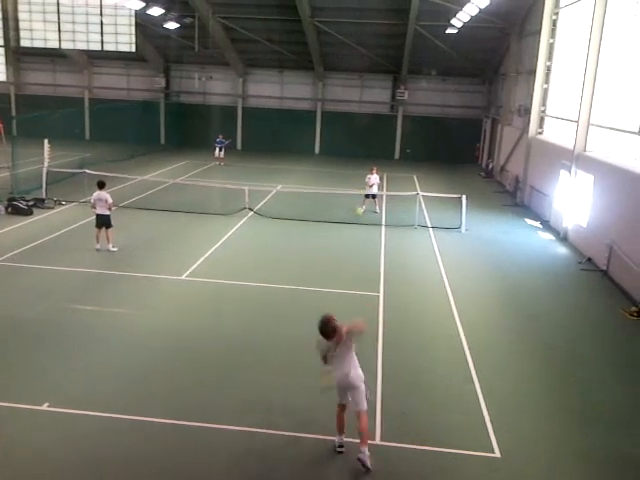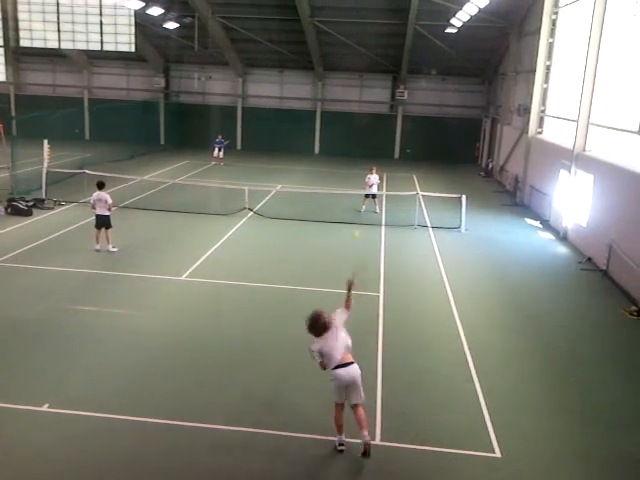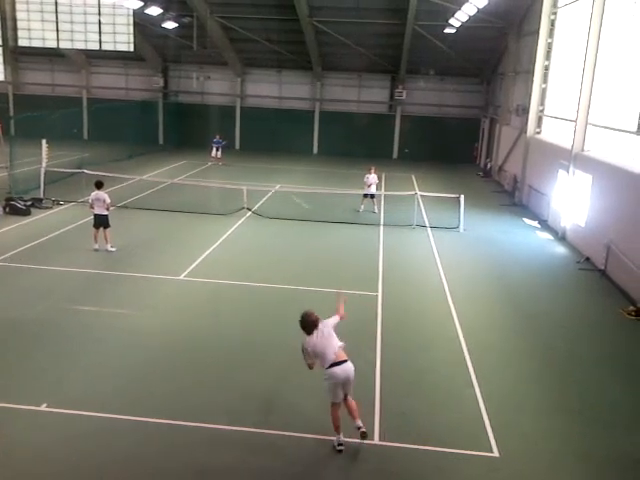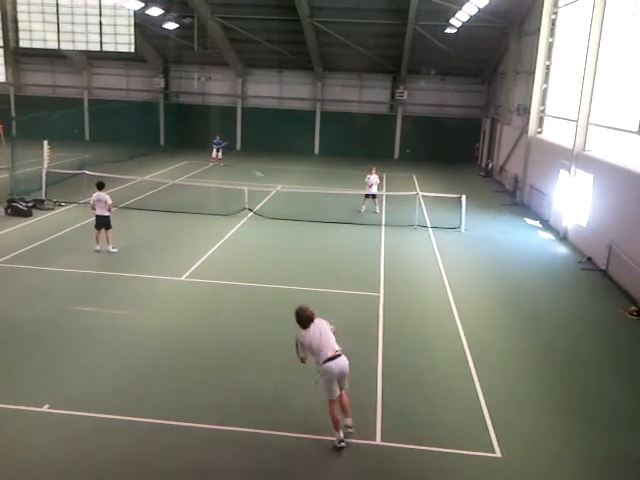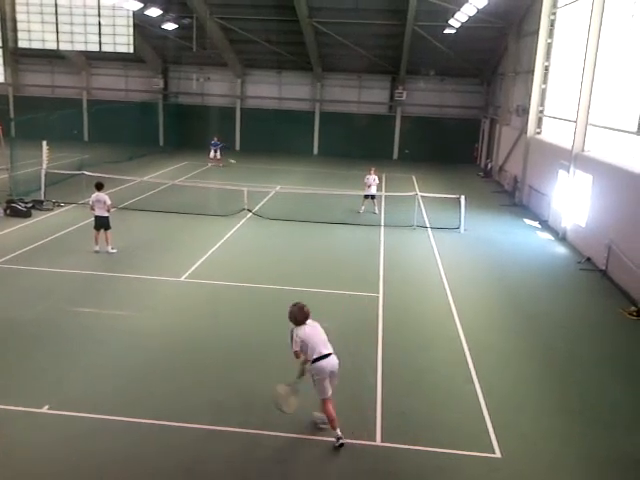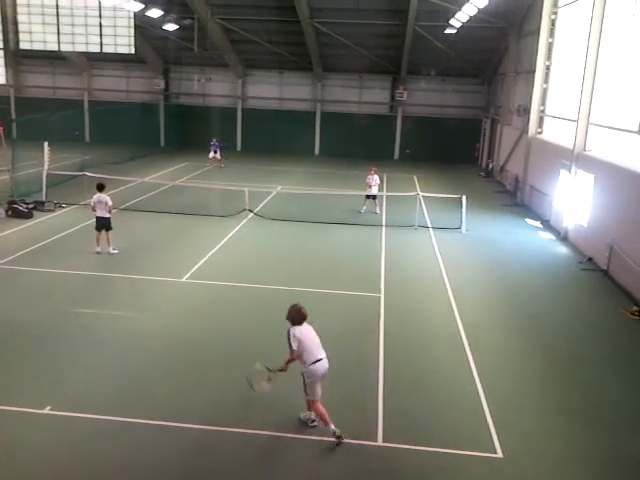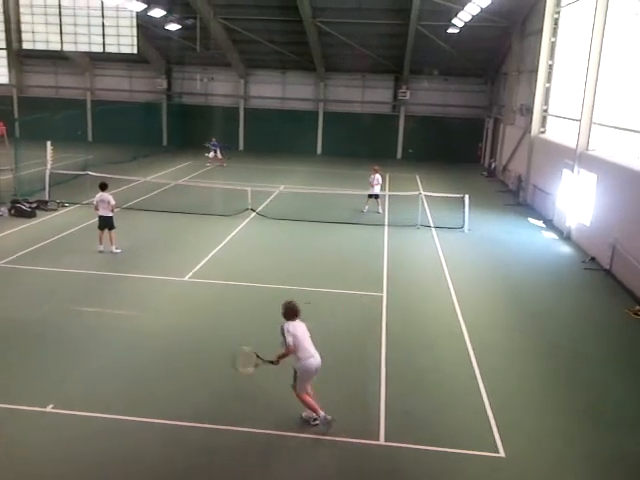
dt=0.1s
person 1, frame 1
left shoulder: (326, 344)
right shoulder: (344, 337)
right elbow: (357, 329)
left hip: (340, 377)
right hip: (354, 378)
left knee: (342, 406)
right knee: (362, 413)
left ankle: (340, 441)
right ankle: (364, 452)
person 1, frame 2
left shoulder: (315, 346)
right shoulder: (335, 325)
left elbow: (323, 367)
right elbow: (347, 307)
right wrist: (349, 290)
left hip: (337, 374)
right hip: (352, 370)
left knee: (339, 406)
right knee: (357, 406)
left ankle: (340, 440)
right ankle: (365, 436)
person 1, frame 3
left shoulder: (307, 344)
right shoulder: (326, 325)
left elbow: (310, 366)
right elbow: (341, 314)
right wrist: (341, 301)
left hip: (333, 373)
right hip: (347, 367)
left knee: (335, 405)
right knee: (348, 399)
left ankle: (339, 440)
right ankle: (359, 425)
person 1, frame 4
left shoulder: (301, 336)
right shoulder: (320, 323)
left elbow: (302, 359)
left hip: (327, 367)
right hip: (341, 361)
left knee: (333, 402)
right knee: (341, 391)
left ankle: (339, 437)
right ankle: (347, 422)
person 1, frame 5
left shoulder: (296, 332)
right shoulder: (313, 323)
left elbow: (297, 355)
left wrist: (302, 366)
left hip: (320, 366)
right hip: (332, 360)
left knee: (326, 401)
right knee: (326, 394)
left ankle: (338, 435)
right ankle: (323, 417)
person 1, frame 6
left shoulder: (292, 331)
right shoulder: (308, 327)
left elbow: (294, 356)
left wrist: (286, 364)
left hip: (312, 369)
right hip: (323, 363)
left knee: (314, 402)
right knee: (312, 394)
left ankle: (334, 430)
right ankle: (310, 416)
person 1, frame 7
left shoulder: (286, 326)
right shoulder: (300, 323)
left elbow: (290, 350)
left wrist: (280, 356)
right wrist: (285, 352)
left hip: (305, 363)
right hip: (316, 359)
left knee: (299, 393)
right knee: (305, 387)
left ankle: (322, 415)
right ankle: (313, 415)
